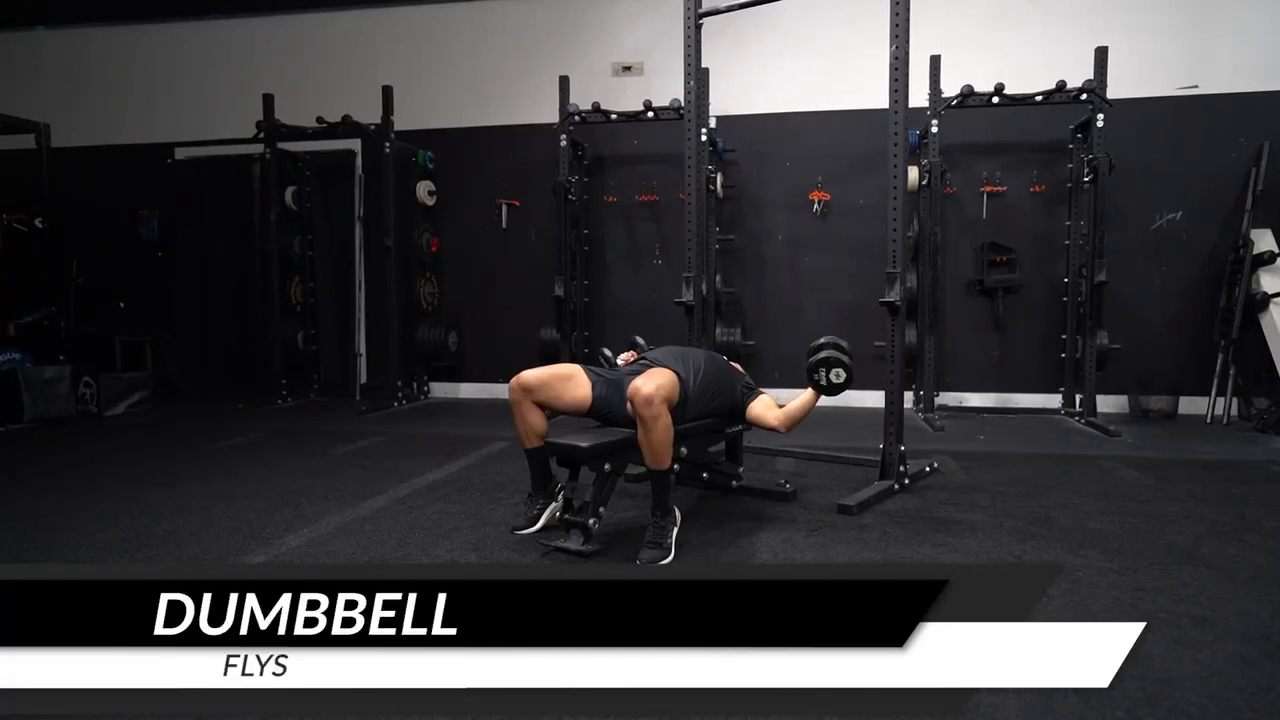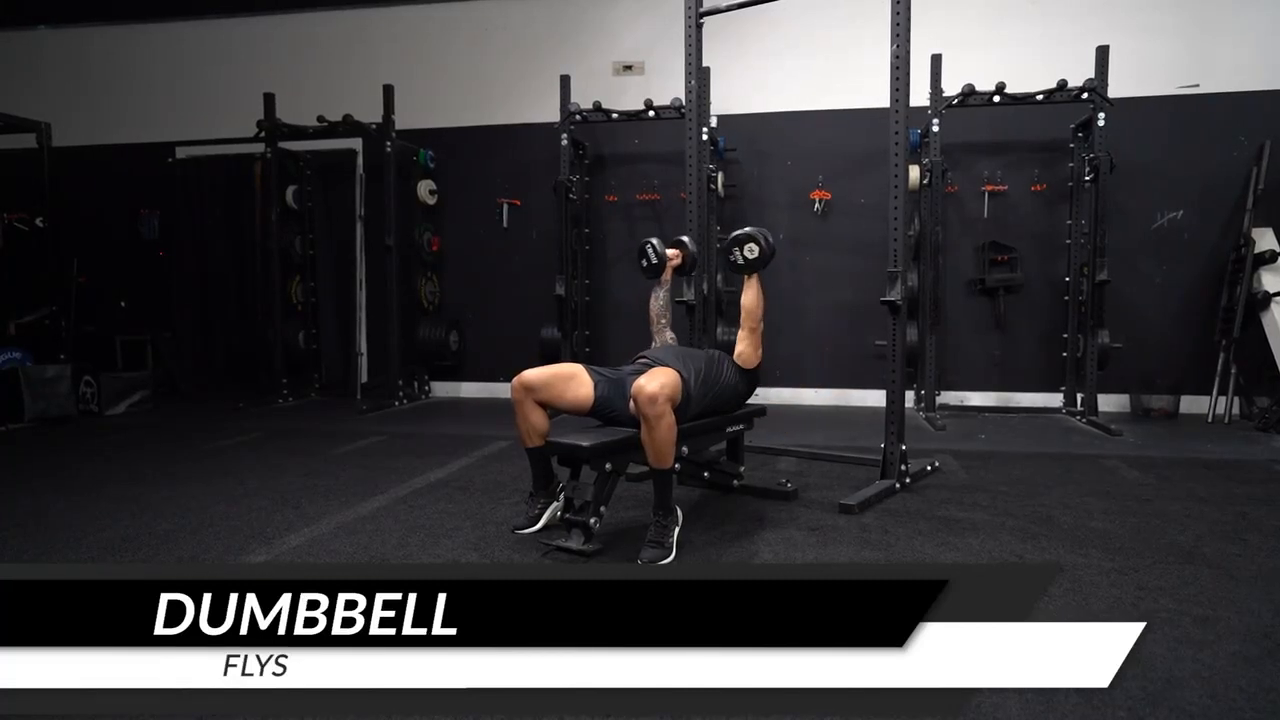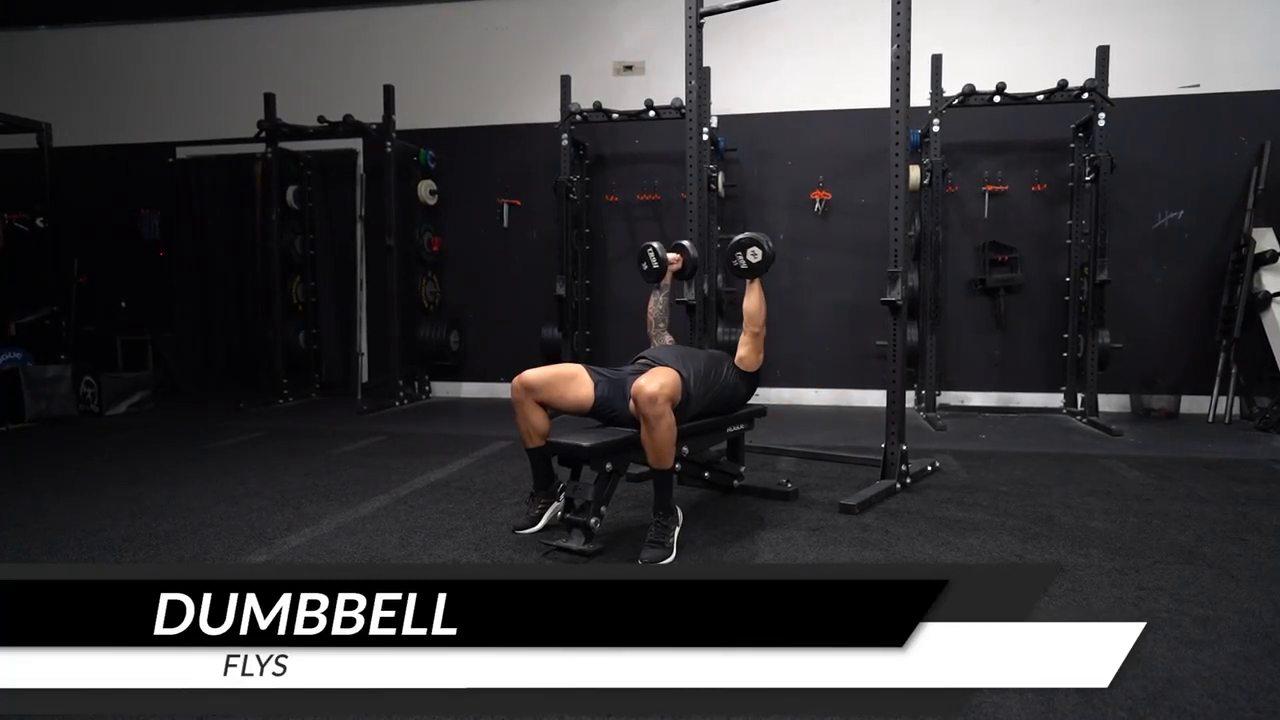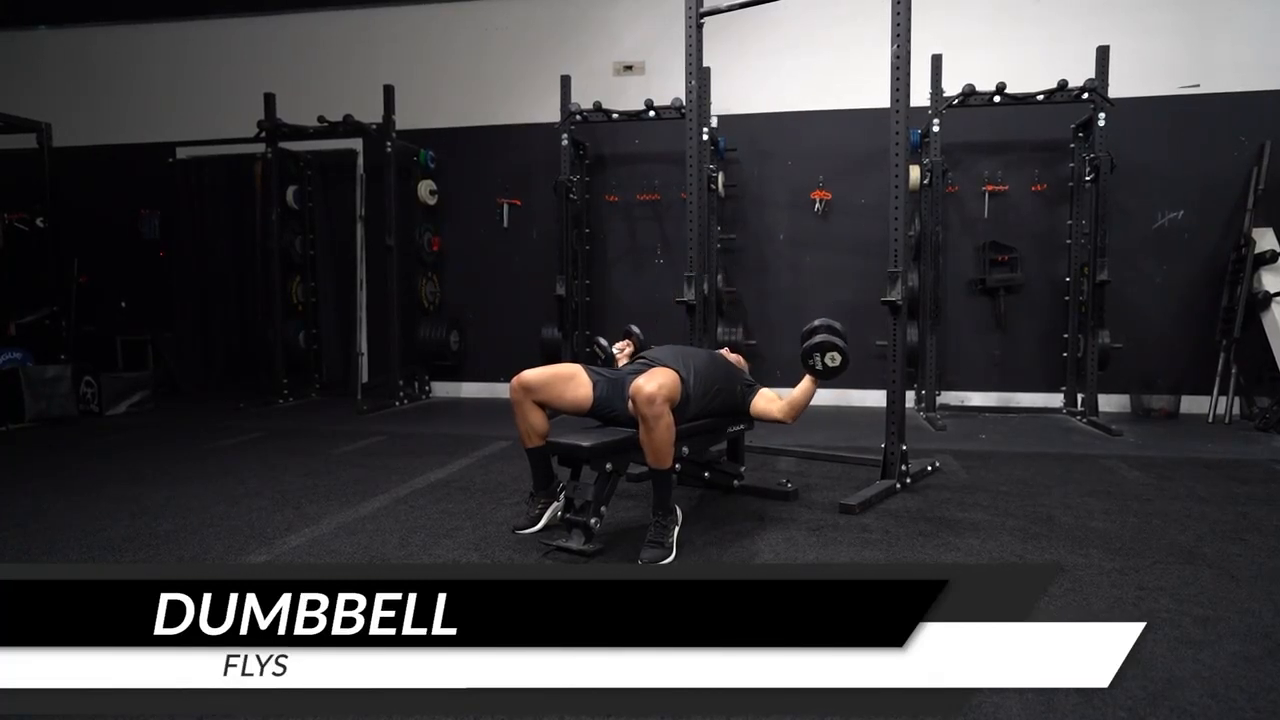
dt=1s
person 1, frame 1
left shoulder: (741, 389)
left elbow: (780, 421)
right wrist: (626, 364)
left hip: (652, 392)
right hip: (626, 381)
left knee: (646, 394)
right knee: (523, 385)
left ankle: (663, 517)
right ankle: (545, 493)
person 1, frame 2
left shoulder: (737, 378)
right shoulder: (692, 360)
left elbow: (751, 327)
right elbow: (660, 323)
left wrist: (750, 275)
right wrist: (666, 272)
left hip: (656, 391)
right hip: (624, 378)
left knee: (649, 394)
right knee: (525, 385)
left ankle: (665, 516)
right ankle: (546, 492)
person 1, frame 3
left shoulder: (738, 380)
right shoulder: (695, 361)
left elbow: (753, 331)
right elbow: (658, 328)
left wrist: (752, 278)
right wrist: (665, 277)
left hip: (655, 389)
right hip: (624, 378)
left knee: (649, 393)
right knee: (525, 385)
left ankle: (665, 516)
right ankle: (547, 492)
person 1, frame 4
left shoulder: (740, 384)
left elbow: (785, 411)
left wrist: (814, 373)
right wrist: (623, 358)
left hip: (653, 392)
right hip: (627, 378)
left knee: (649, 393)
right knee: (524, 385)
left ankle: (664, 516)
right ankle: (546, 494)
